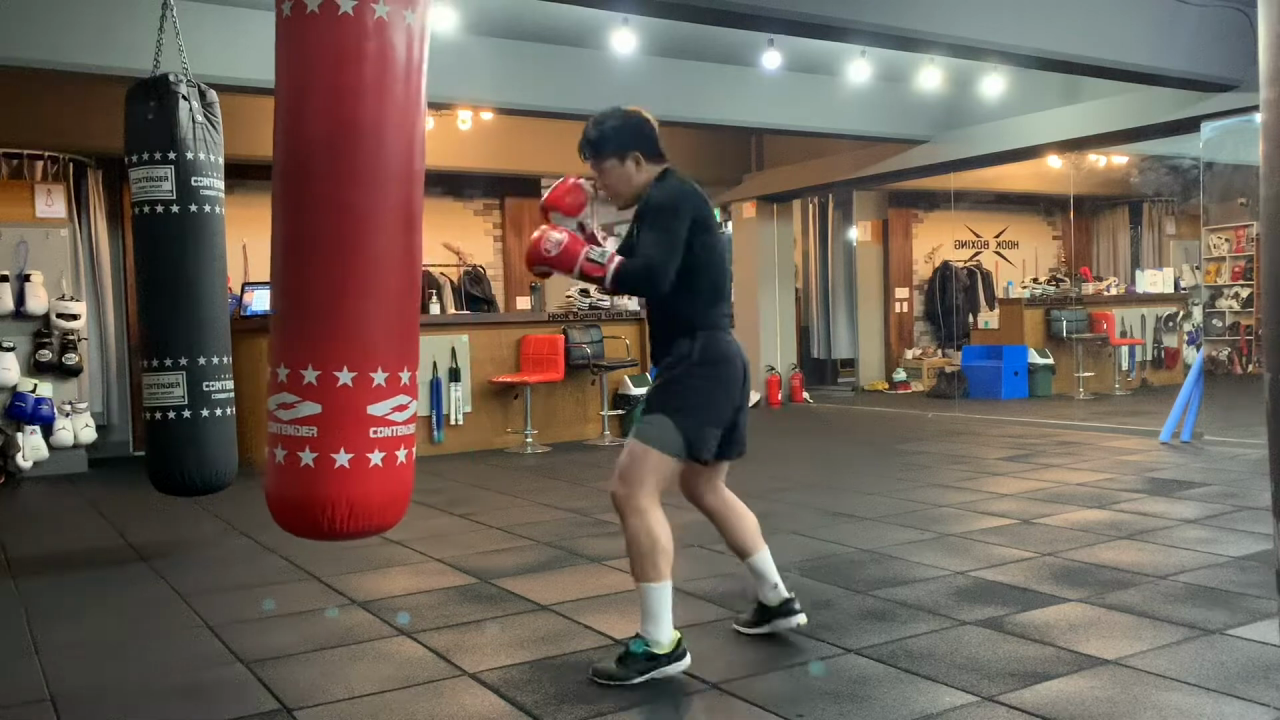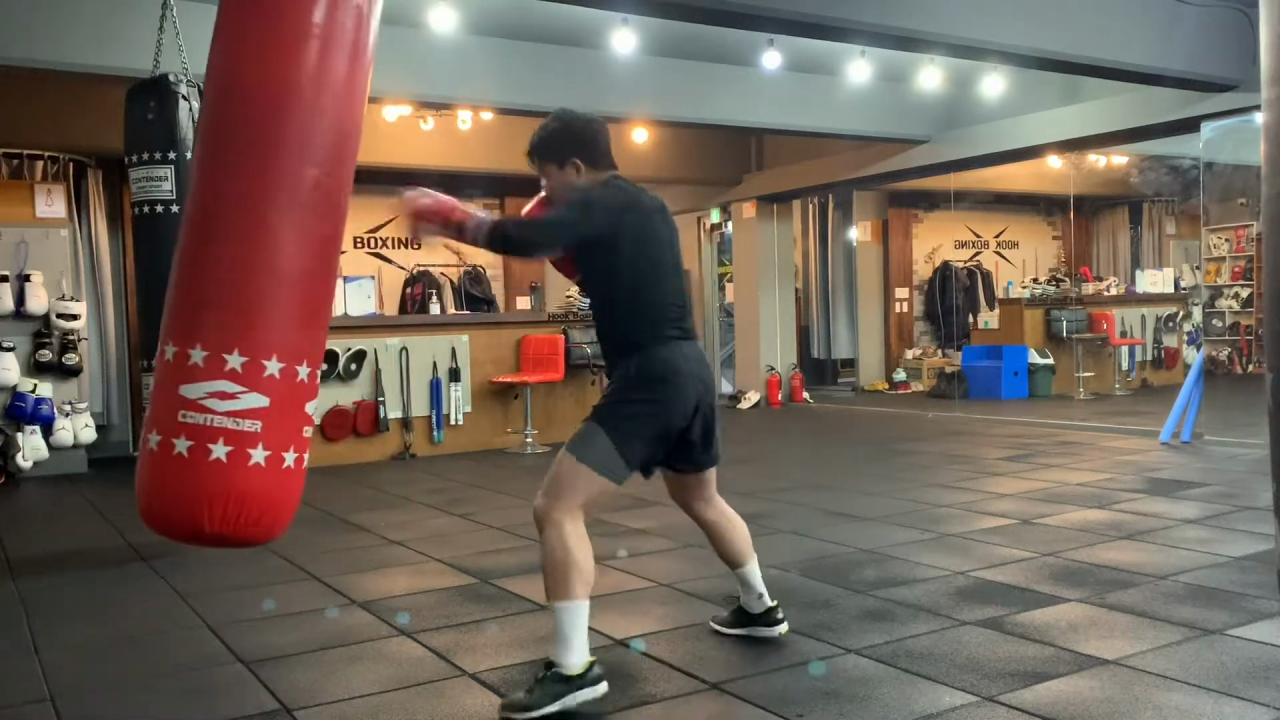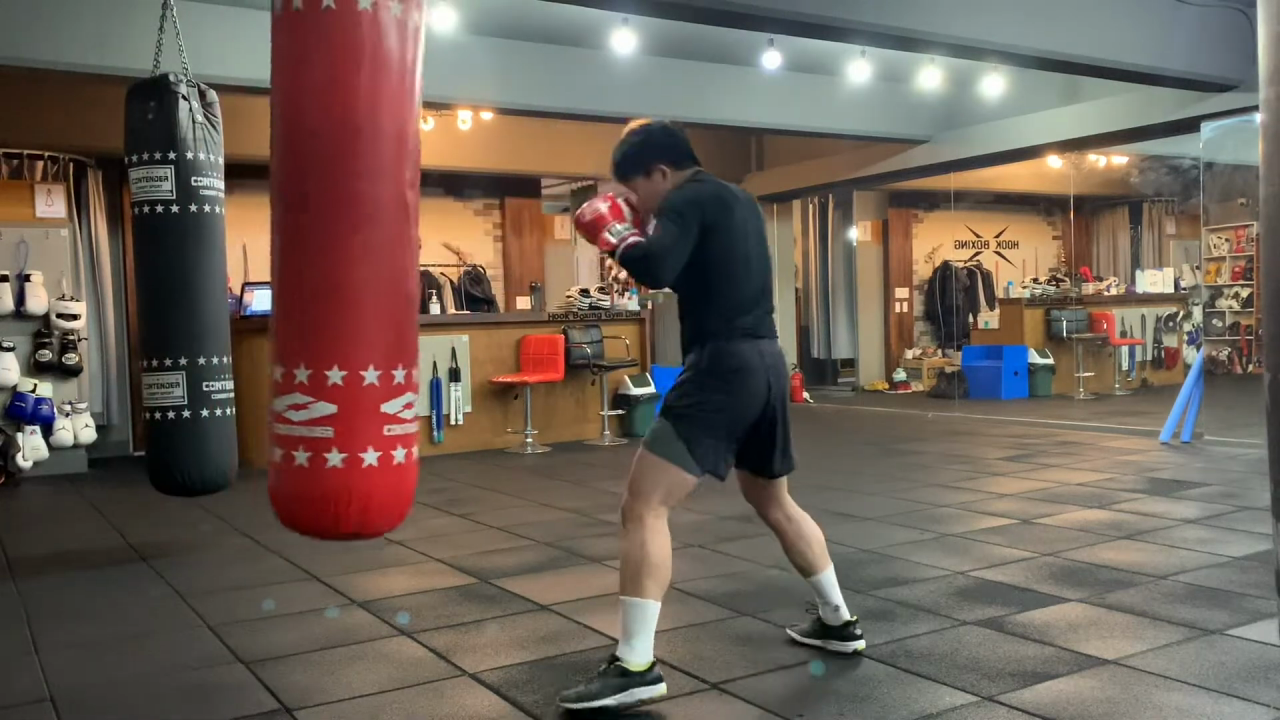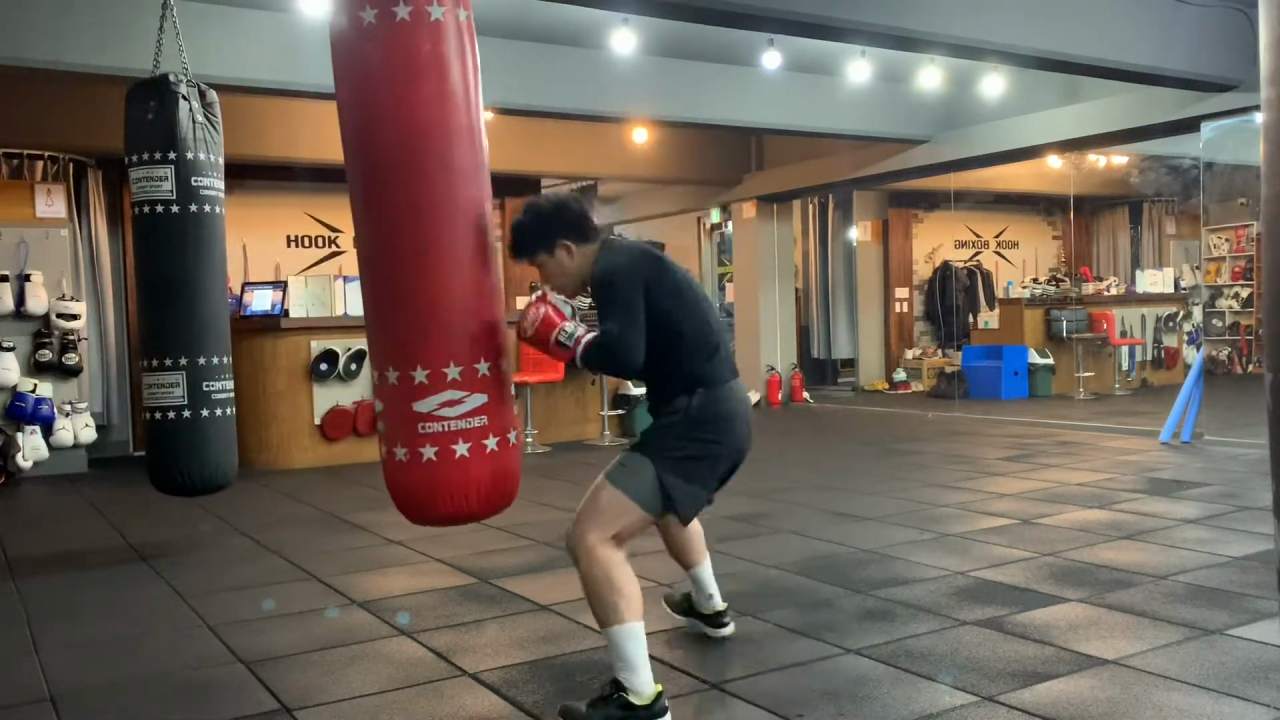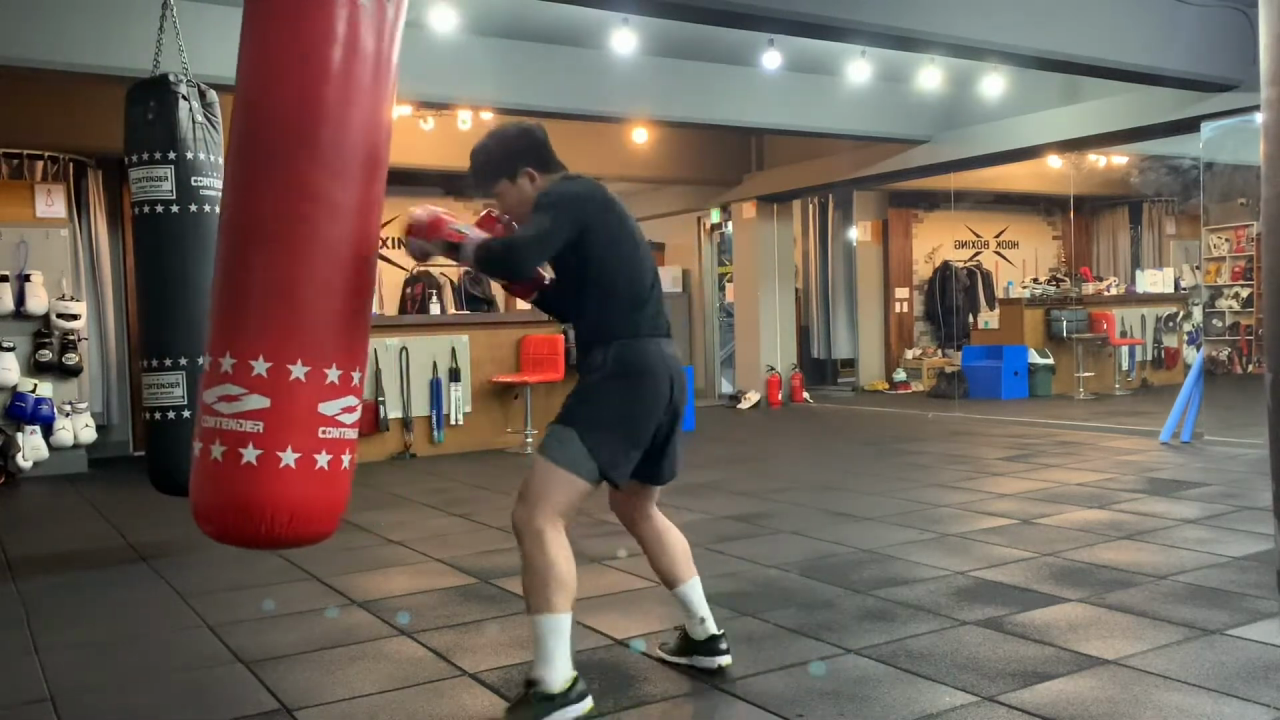
dt=1s
person 1, frame 1
left shoulder: (671, 196)
right shoulder: (662, 204)
left elbow: (650, 278)
right elbow: (619, 273)
left wrist: (573, 253)
right wrist: (573, 239)
left hip: (700, 363)
right hip: (714, 361)
left knee: (634, 492)
right knee: (705, 489)
left ankle: (660, 643)
right ankle: (777, 600)
person 1, frame 2
left shoulder: (597, 202)
right shoulder: (646, 206)
left elbow: (522, 239)
left wrist: (441, 213)
right wrist: (570, 251)
left hip: (649, 378)
right hip: (689, 370)
left knee: (556, 508)
right knee: (700, 497)
left ankle: (570, 670)
right ankle: (759, 607)
person 1, frame 3
left shoulder: (689, 197)
right shoulder: (739, 202)
left elbow: (657, 271)
left wrist: (611, 233)
right wrist: (642, 237)
left hip: (721, 367)
right hip: (764, 363)
left knee: (642, 506)
right knee: (772, 501)
left ankle: (635, 665)
right ankle: (838, 621)
person 1, frame 4
left shoulder: (616, 266)
right shoulder: (639, 260)
left elbow: (625, 357)
left wrist: (564, 337)
right wrist: (575, 341)
left hip: (700, 418)
right hip: (722, 410)
left knee: (591, 538)
right knee: (663, 505)
right ankle: (710, 608)
person 1, frame 5
left shoulder: (569, 197)
right shoulder: (593, 206)
left elbow: (518, 258)
left wrist: (449, 240)
right wrist: (525, 282)
left hip: (620, 372)
right hip: (655, 368)
left knee: (536, 516)
right knee: (635, 508)
right ankle: (704, 636)
